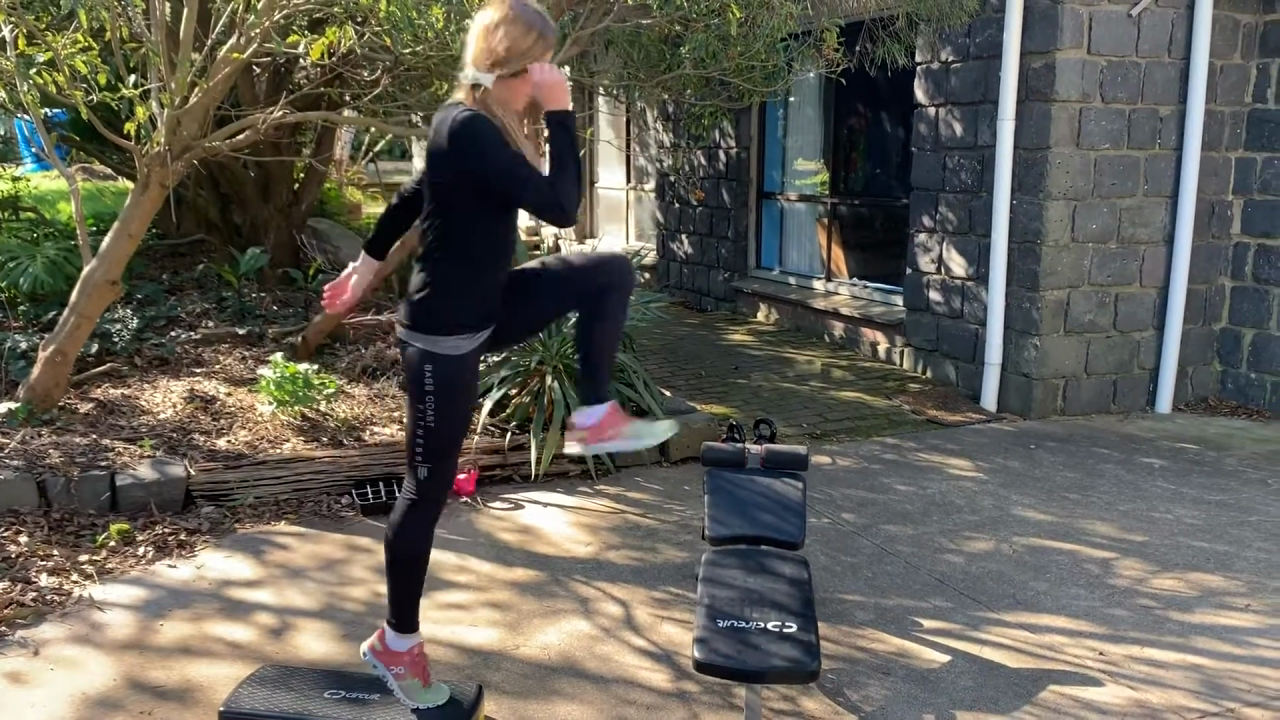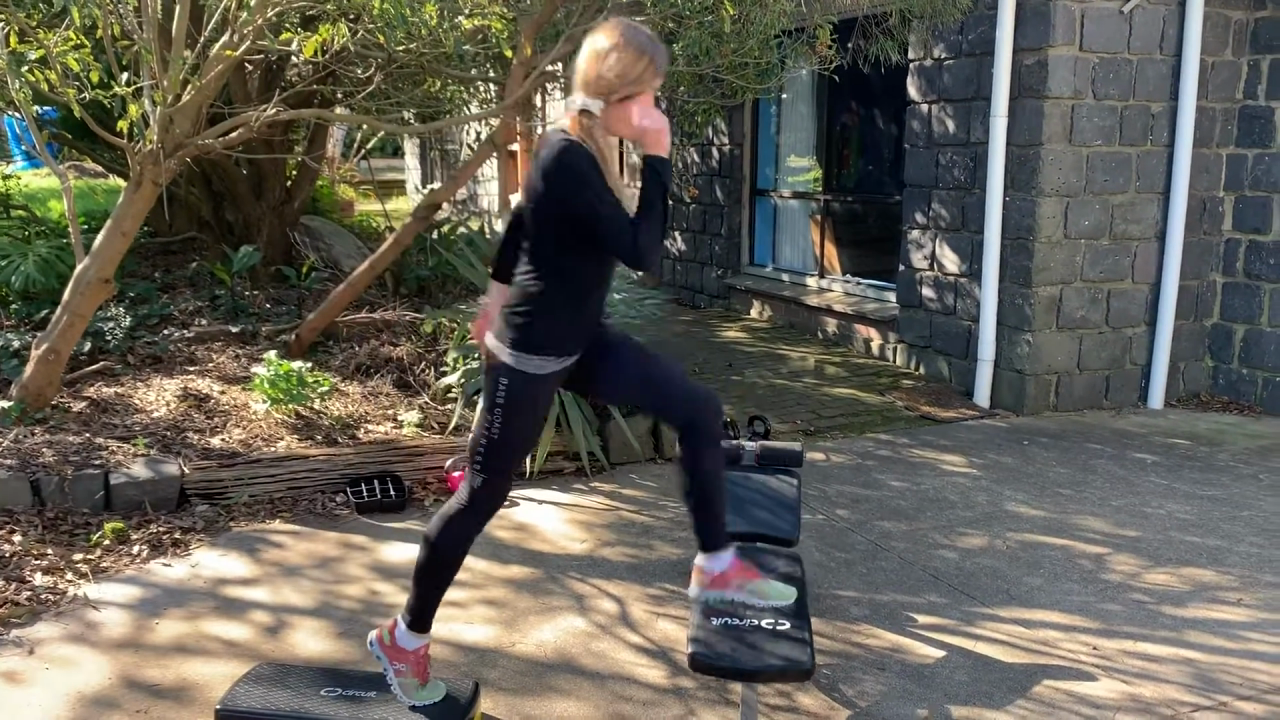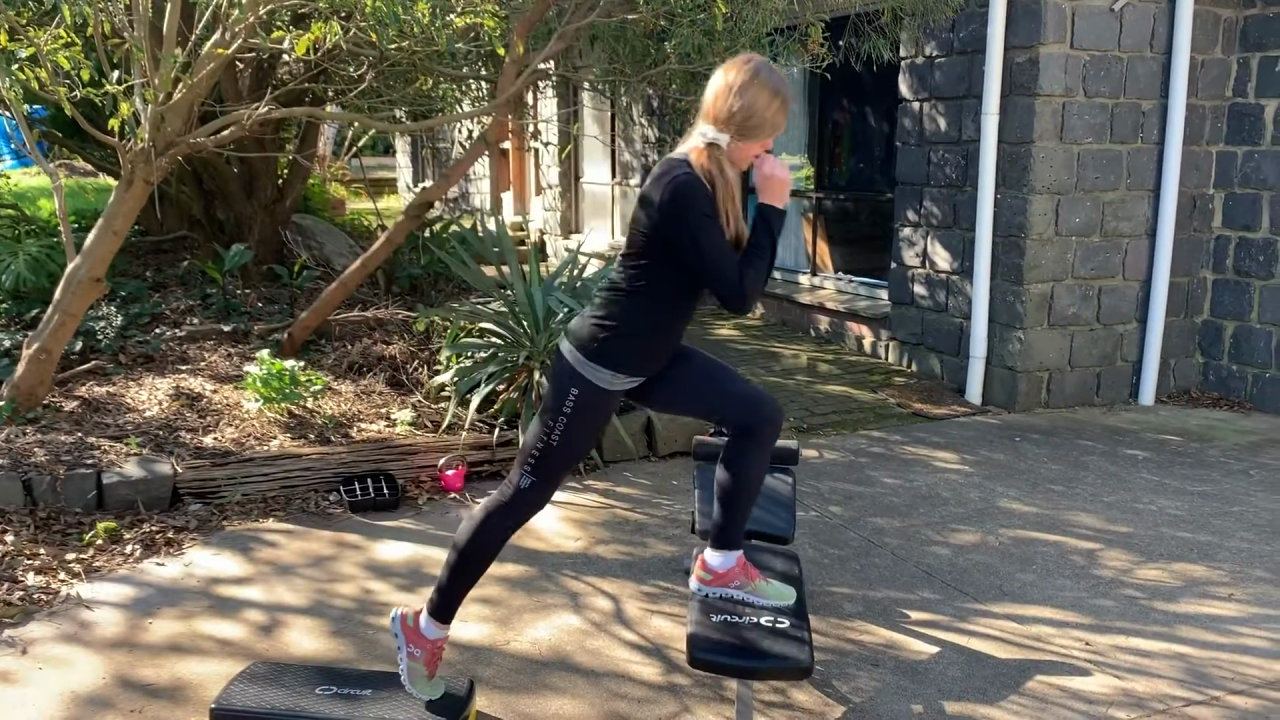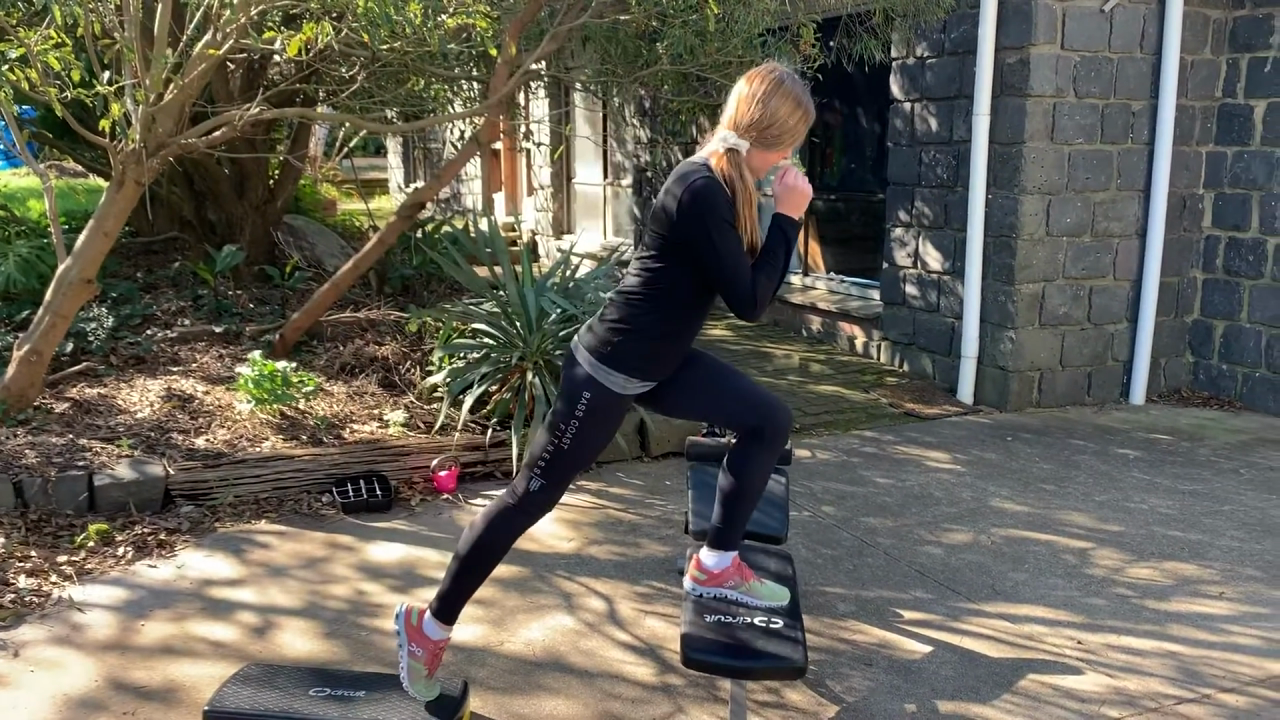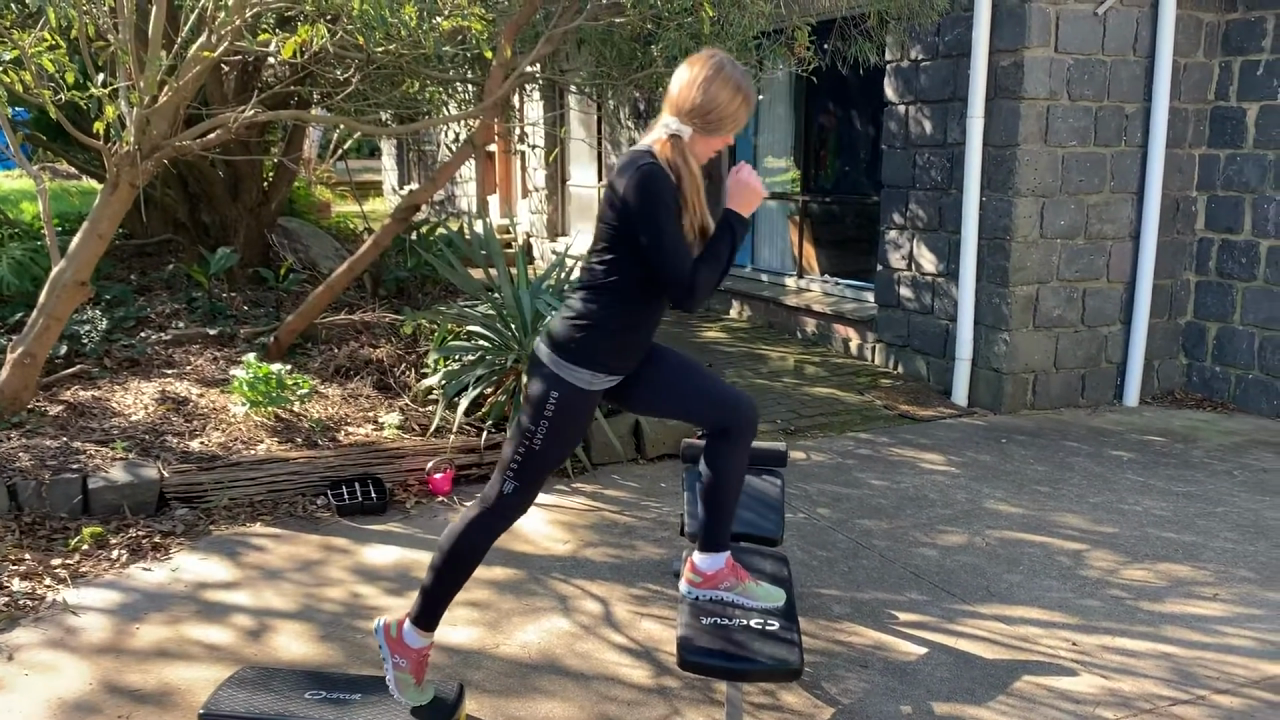
dt=0.3s
person 1, frame 1
left shoulder: (474, 120)
right shoulder: (471, 134)
left elbow: (413, 196)
right elbow: (560, 208)
left wrist: (368, 261)
right wrist: (560, 114)
left hip: (487, 305)
right hip: (441, 335)
left knee: (610, 273)
right knee: (431, 488)
left ankle: (595, 418)
right ankle: (398, 643)
person 1, frame 2
left shoulder: (577, 143)
right shoulder: (570, 159)
left elbow: (525, 219)
right elbow: (641, 253)
left wrist: (500, 290)
right wrist: (657, 158)
left hip: (578, 338)
right hip: (532, 355)
left knee: (700, 412)
right knee: (482, 495)
left ankle: (717, 568)
right ankle: (404, 639)
person 1, frame 3
left shoulder: (708, 172)
right shoulder: (683, 188)
left elbow: (727, 273)
right elbow: (738, 295)
right wrist: (771, 207)
left hip: (651, 356)
right hip: (597, 366)
left knee: (760, 417)
right knee: (524, 493)
left ankle: (721, 564)
right ankle: (426, 626)
person 1, frame 4
left shoulder: (723, 178)
right shoulder: (701, 191)
left elbow: (738, 280)
right elbow: (750, 302)
right wrist: (788, 217)
left hip: (661, 361)
right hip: (610, 368)
left knee: (770, 421)
right knee: (532, 495)
left ankle: (716, 564)
right ankle: (429, 624)
person 1, frame 5
left shoulder: (667, 167)
right shoulder: (646, 177)
left elbow: (673, 271)
right elbow: (688, 290)
right wrist: (736, 214)
left hip: (625, 355)
right hip: (577, 365)
left knee: (736, 416)
right knee: (507, 499)
left ankle: (709, 568)
right ankle: (409, 634)
